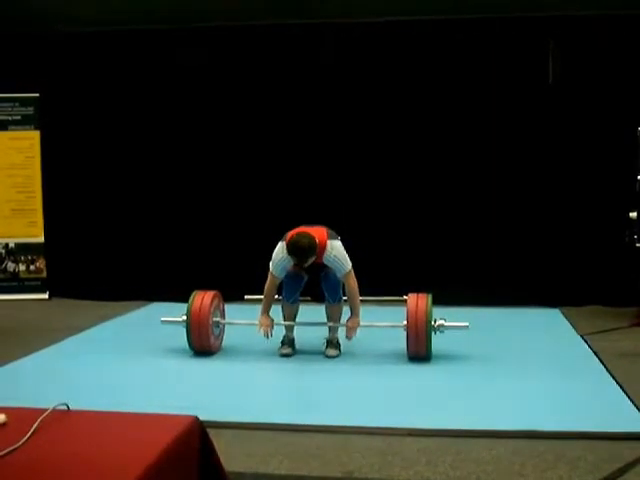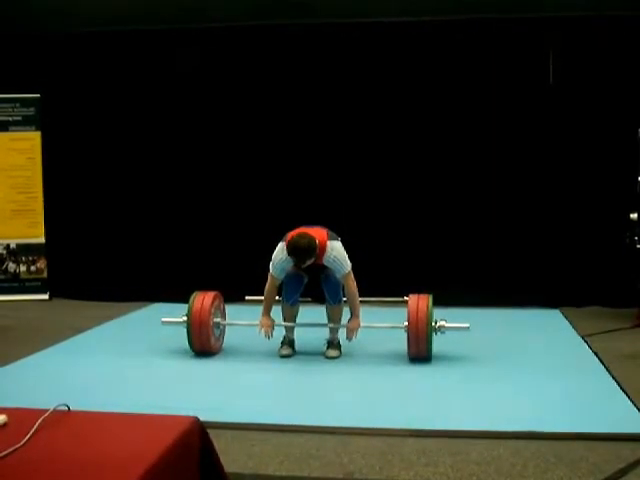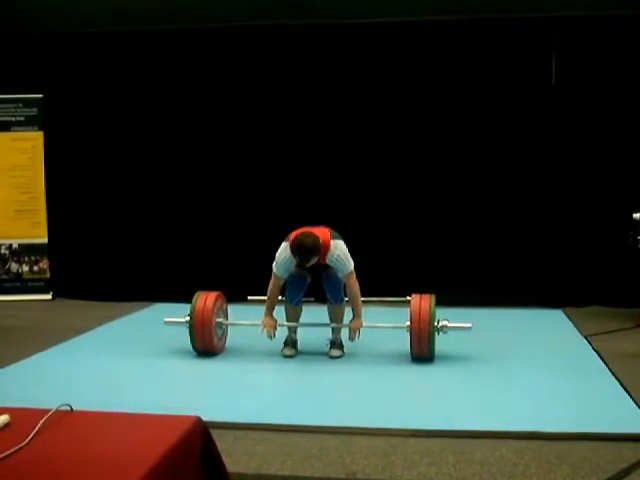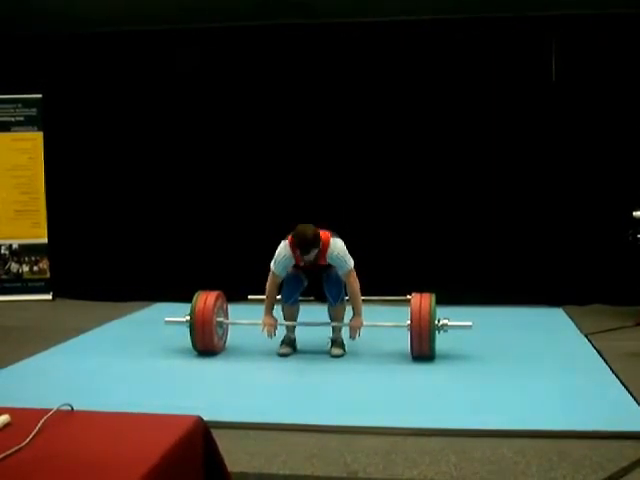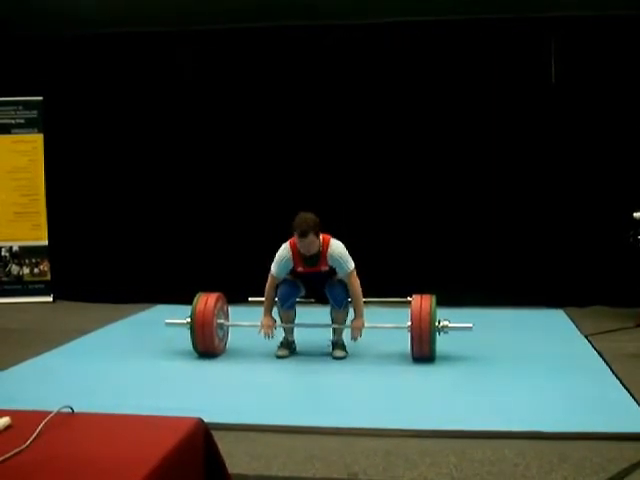
dt=0.5s
person 1, frame 1
left shoulder: (334, 249)
right shoulder: (281, 252)
left elbow: (350, 281)
right elbow: (272, 283)
left wrist: (355, 316)
right wrist: (264, 314)
left hip: (327, 264)
left knee: (333, 289)
right knee: (289, 288)
left ankle: (333, 338)
right ankle: (288, 337)
person 1, frame 2
left shoulder: (334, 250)
right shoulder: (281, 252)
left elbow: (349, 282)
right elbow: (272, 284)
left wrist: (355, 317)
right wrist: (265, 315)
left hip: (327, 266)
left knee: (334, 292)
right knee: (289, 291)
left ankle: (334, 339)
right ankle: (288, 338)
person 1, frame 3
left shoulder: (336, 249)
right shoulder: (285, 252)
left elbow: (351, 282)
right elbow: (275, 283)
left wrist: (357, 317)
right wrist: (268, 315)
left hip: (330, 265)
left knee: (335, 292)
right knee: (293, 292)
left ankle: (336, 339)
right ankle: (291, 338)
person 1, frame 4
left shoulder: (335, 247)
right shoulder: (285, 249)
left elbow: (351, 279)
right elbow: (273, 281)
left wrist: (357, 316)
right wrist: (268, 314)
left hip: (329, 267)
right hip: (299, 269)
left knee: (336, 292)
right knee: (288, 292)
left ankle: (337, 337)
right ankle: (289, 337)
person 1, frame 5
left shoulder: (335, 249)
right shoulder: (286, 252)
left elbow: (353, 281)
right elbow: (272, 282)
left wrist: (359, 317)
right wrist: (267, 315)
left hip: (329, 280)
right hip: (299, 280)
left knee: (340, 296)
right knee: (283, 294)
left ankle: (338, 340)
right ankle: (288, 339)
